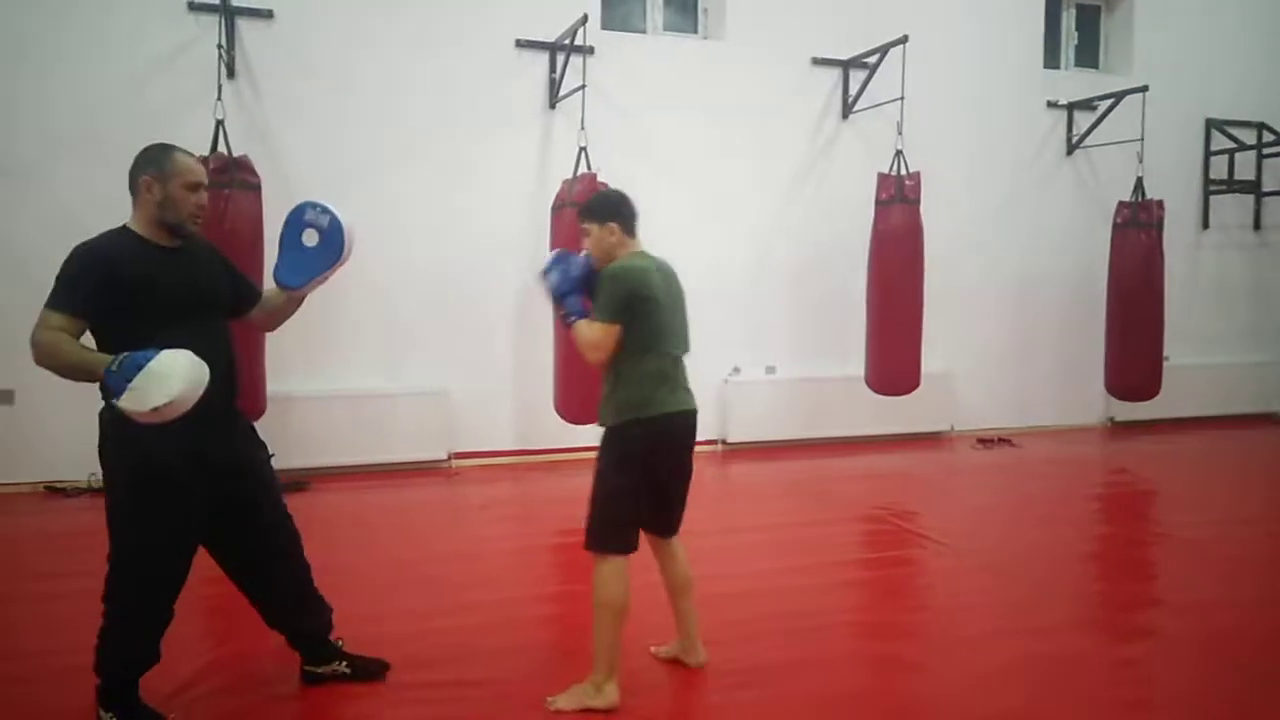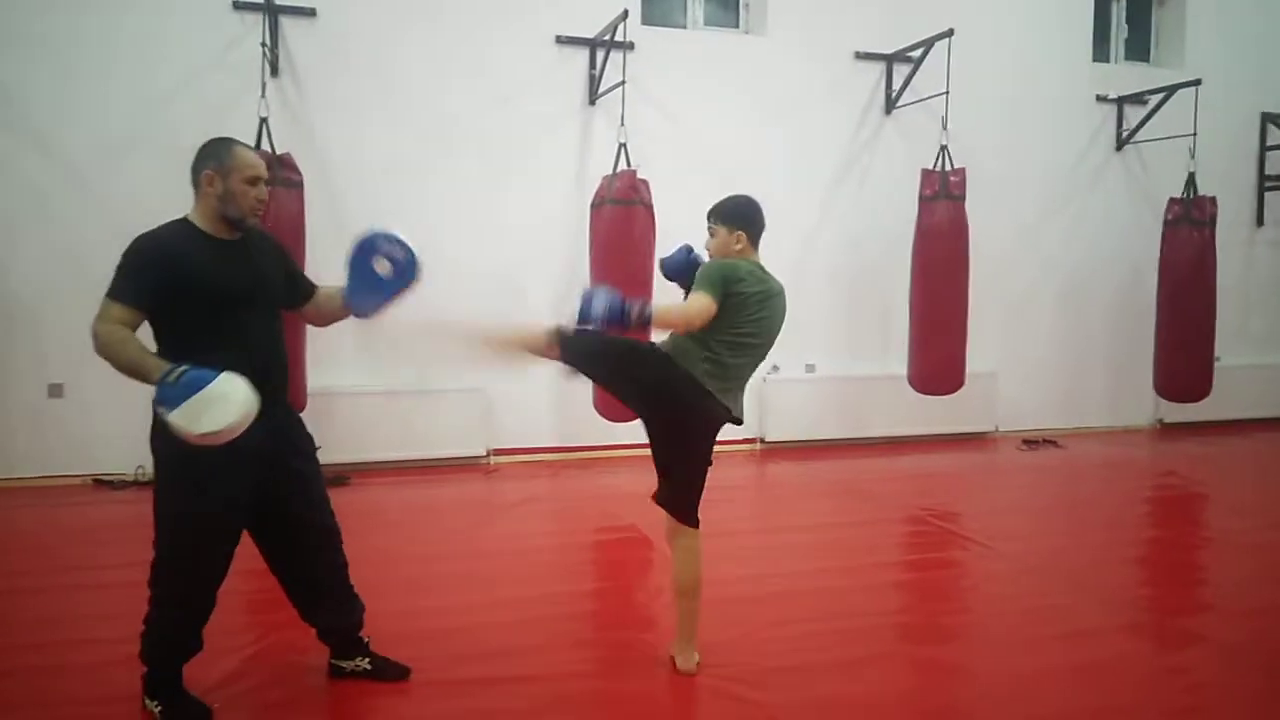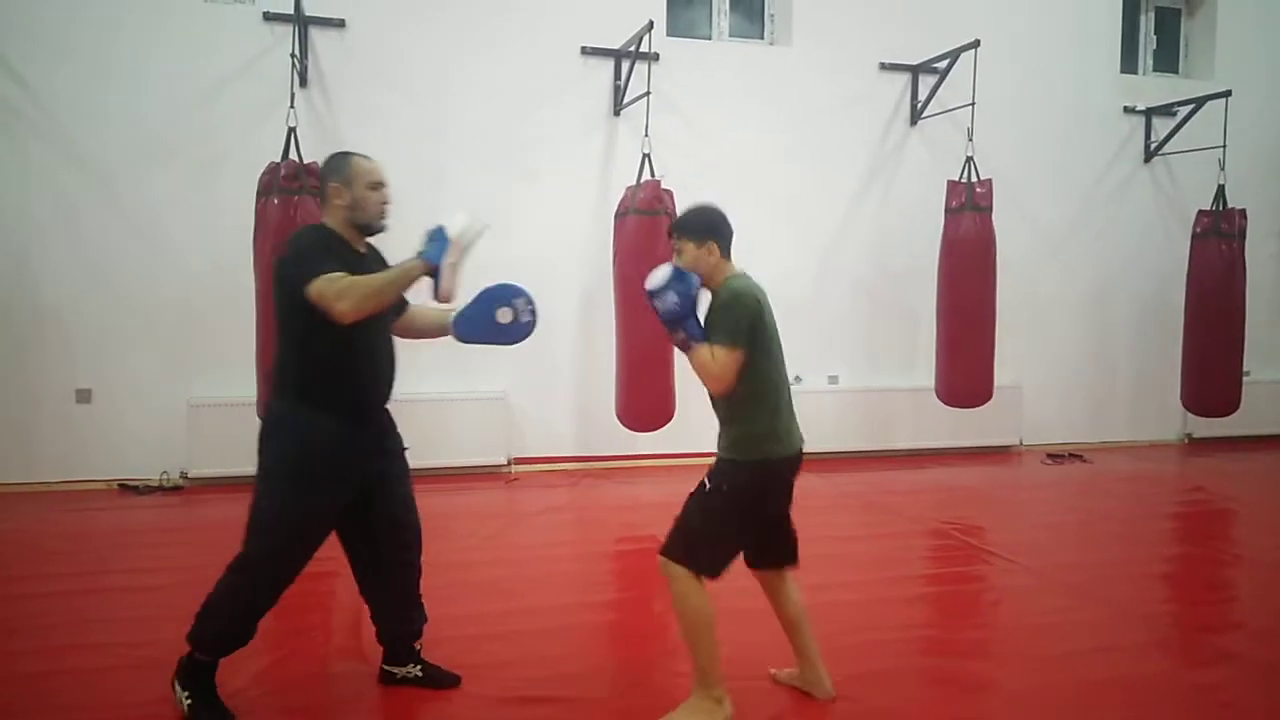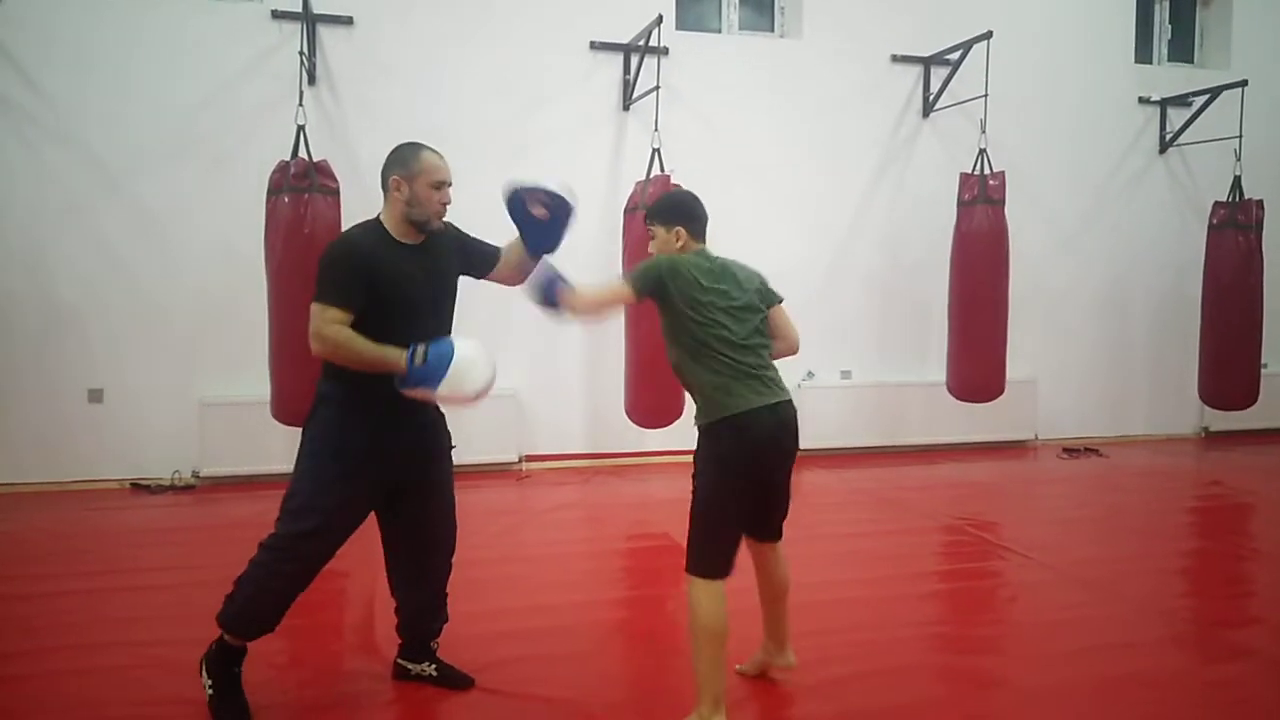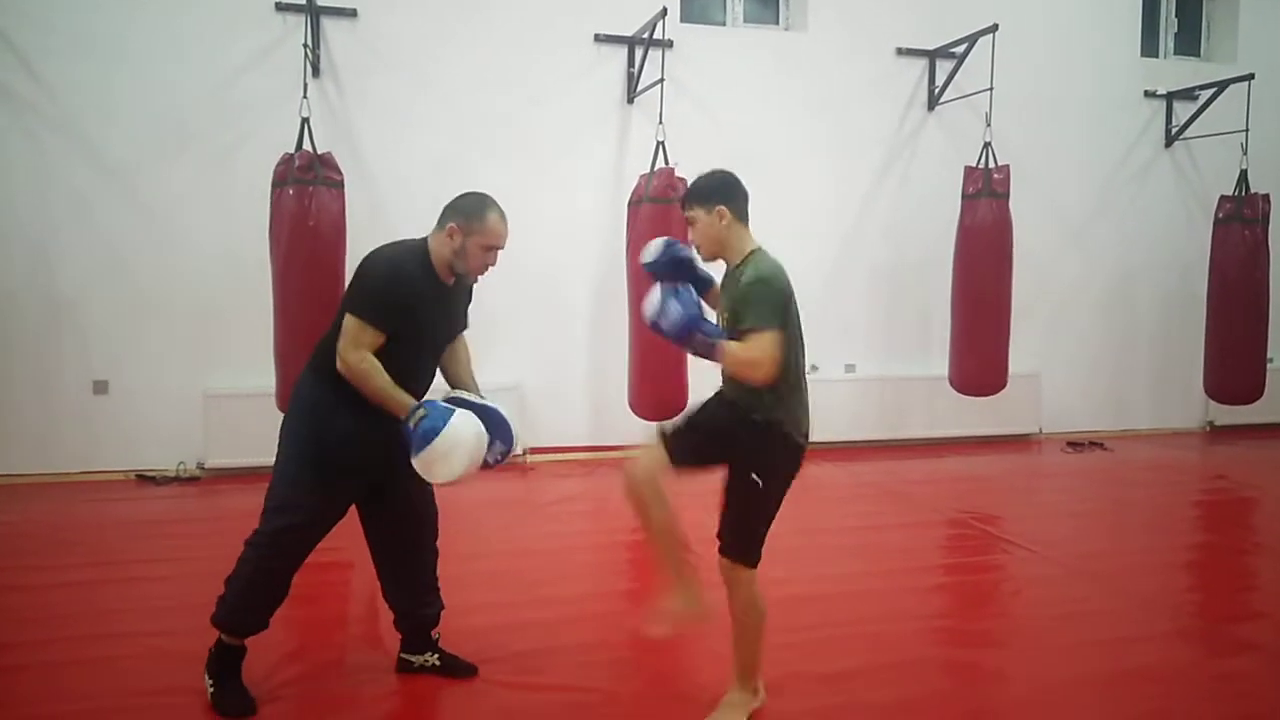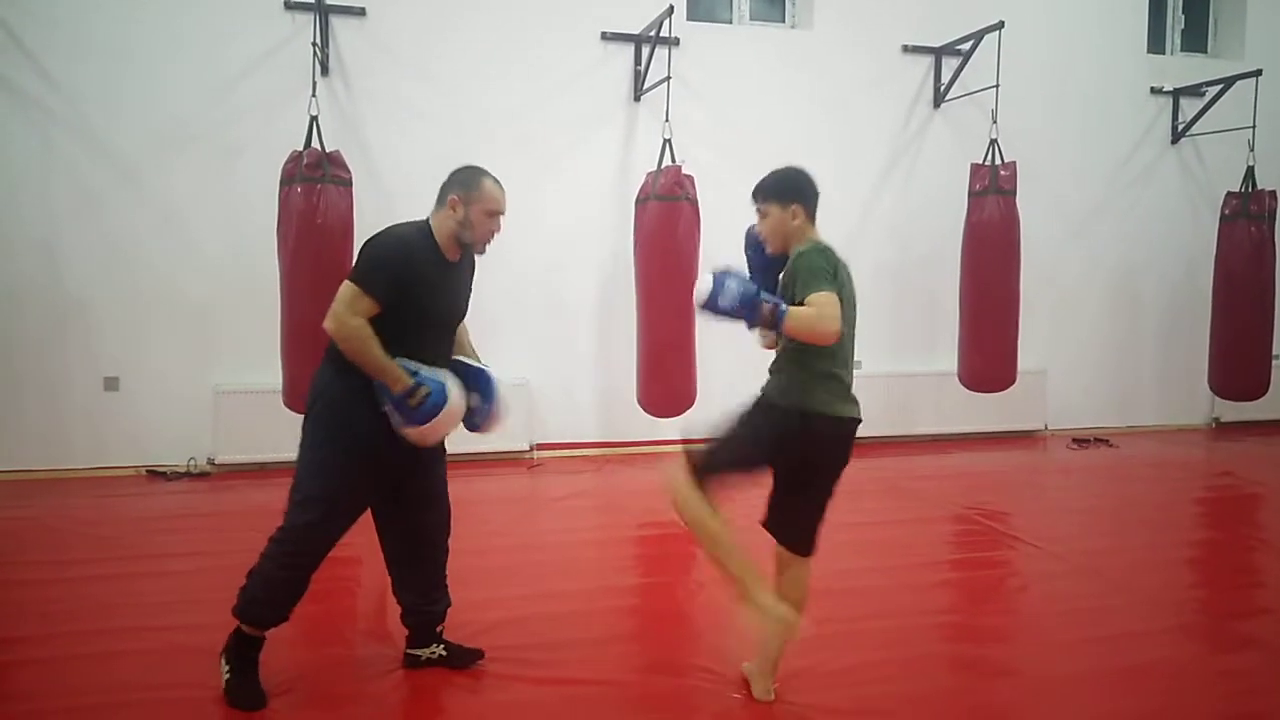
dt=0.7s
person 1, frame 1
left shoulder: (205, 256)
right shoulder: (100, 258)
left elbow: (263, 314)
right elbow: (47, 341)
right wrist: (109, 367)
left hip: (224, 434)
right hip: (148, 444)
left knee: (274, 544)
right knee: (146, 571)
left ankle: (320, 653)
person 1, frame 2
left shoulder: (263, 249)
right shoulder: (160, 251)
left elbow: (316, 307)
right elbow: (108, 331)
right wrist: (164, 374)
left hip: (274, 427)
right hip: (200, 436)
left knee: (314, 539)
right knee: (191, 562)
left ankle: (347, 648)
person 1, frame 3
left shoulder: (369, 256)
right shoulder: (309, 248)
left elbow: (402, 320)
right elbow: (346, 305)
right wrist: (425, 261)
left hip: (368, 428)
right hip: (307, 432)
left knee: (395, 542)
right knee: (270, 555)
left ankle: (400, 655)
right ankle: (196, 671)
person 1, frame 4
left shoulder: (444, 242)
right shoulder: (354, 251)
left elbow: (509, 268)
right elbow: (324, 337)
left wrist: (536, 235)
right wrist: (404, 362)
left hip: (419, 422)
right hip: (351, 424)
left knee: (431, 539)
right knee: (303, 538)
left ankle: (416, 652)
right ankle: (226, 655)
person 1, frame 5
left shoulder: (458, 282)
right shoulder: (391, 270)
left elbow: (450, 340)
right elbow: (351, 357)
left wrist: (472, 399)
right wrist: (412, 411)
left hip: (393, 423)
right hip: (330, 419)
left knee: (413, 530)
right knee: (285, 535)
left ankle: (419, 644)
right ankle: (225, 657)
person 1, frame 6
left shoulder: (463, 260)
right shoulder: (394, 250)
right elbow: (340, 323)
left wrist: (471, 367)
right wrist: (398, 382)
right hip: (349, 406)
left knee: (425, 523)
right knee: (311, 526)
left ankle: (424, 637)
right ankle: (243, 647)
person 2, frame 1
left shoulder: (622, 276)
right shoulder: (661, 271)
left elbow: (596, 350)
left wrist: (570, 300)
right wrist: (588, 294)
left hip: (636, 425)
right hip: (677, 417)
left knee: (610, 551)
right knee: (664, 536)
left ankle: (601, 684)
right ankle: (689, 643)
person 2, frame 2
left shoulder: (720, 271)
right shoulder: (776, 295)
left elbow: (692, 318)
left wrist: (633, 312)
left hip: (666, 377)
right hip: (708, 409)
left knee: (553, 339)
right knee: (683, 526)
right ankle: (685, 648)
person 2, frame 3
left shoulder: (734, 298)
right shoulder: (739, 292)
left elbow: (719, 378)
right elbow: (728, 366)
left wrist: (682, 324)
right wrist: (684, 320)
left hip: (752, 457)
right hip: (774, 449)
left knee: (680, 564)
right knee: (774, 568)
right ankle: (813, 673)
person 2, frame 4
left shoulder: (669, 271)
right shoulder: (746, 275)
left elbow: (597, 301)
right elbow: (789, 341)
left wrist: (557, 292)
left hip: (732, 429)
right hip: (779, 416)
left knee: (706, 572)
right knee: (764, 540)
right ankle: (778, 648)
person 2, frame 5
left shoulder: (764, 279)
right shoulder: (736, 271)
left elbow: (759, 368)
right elbow: (723, 311)
left wrist: (692, 330)
right wrist: (685, 278)
left hip: (772, 432)
right hip: (734, 410)
left knee: (736, 562)
right knee: (640, 470)
right ankle: (686, 588)
person 2, frame 6
left shoulder: (813, 259)
right shoulder: (809, 264)
left elbow: (826, 328)
right elbow: (772, 336)
left wrist: (756, 304)
right wrist: (759, 279)
left hip: (792, 413)
right hip: (833, 424)
left knee: (687, 488)
right knee: (793, 550)
left ankle: (770, 607)
right ankle: (764, 673)
